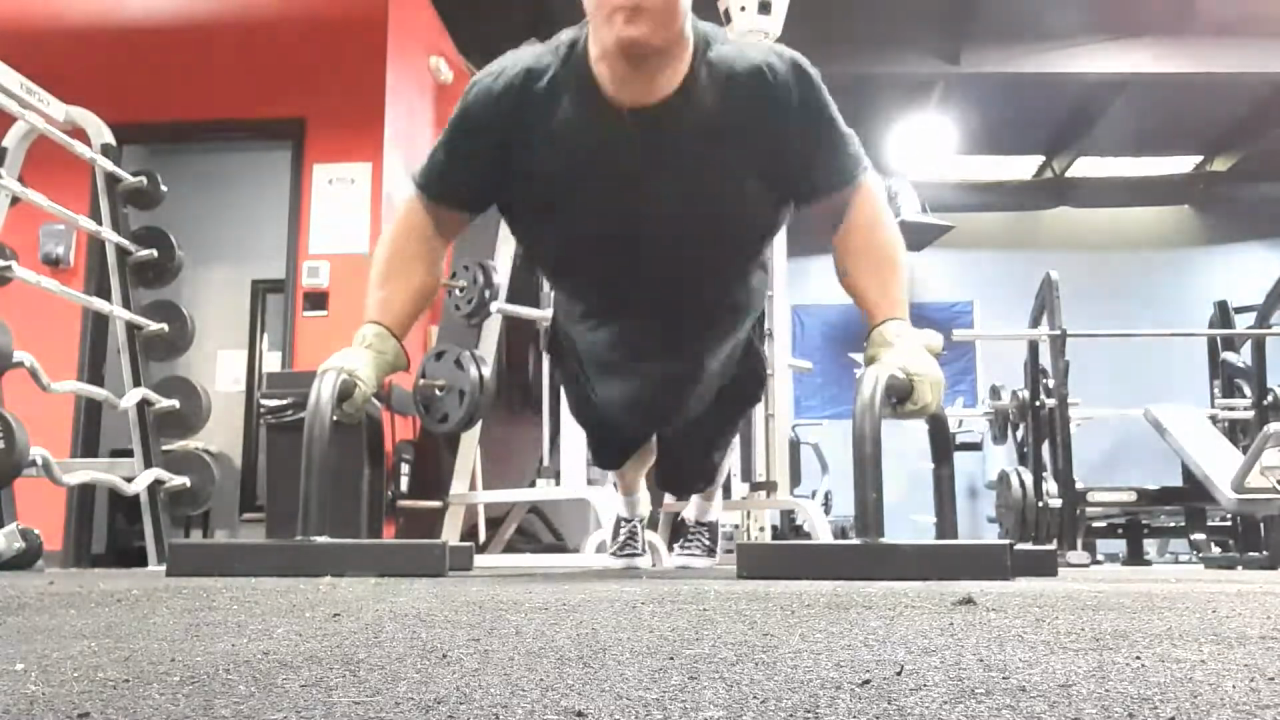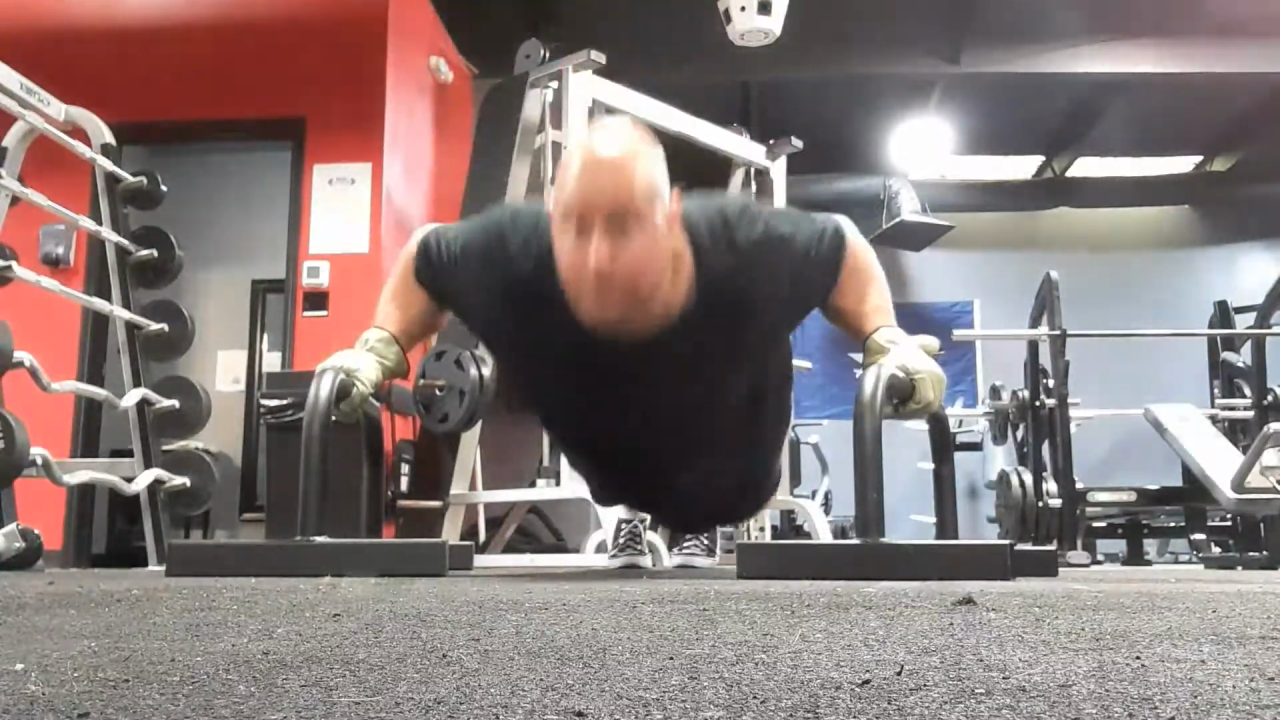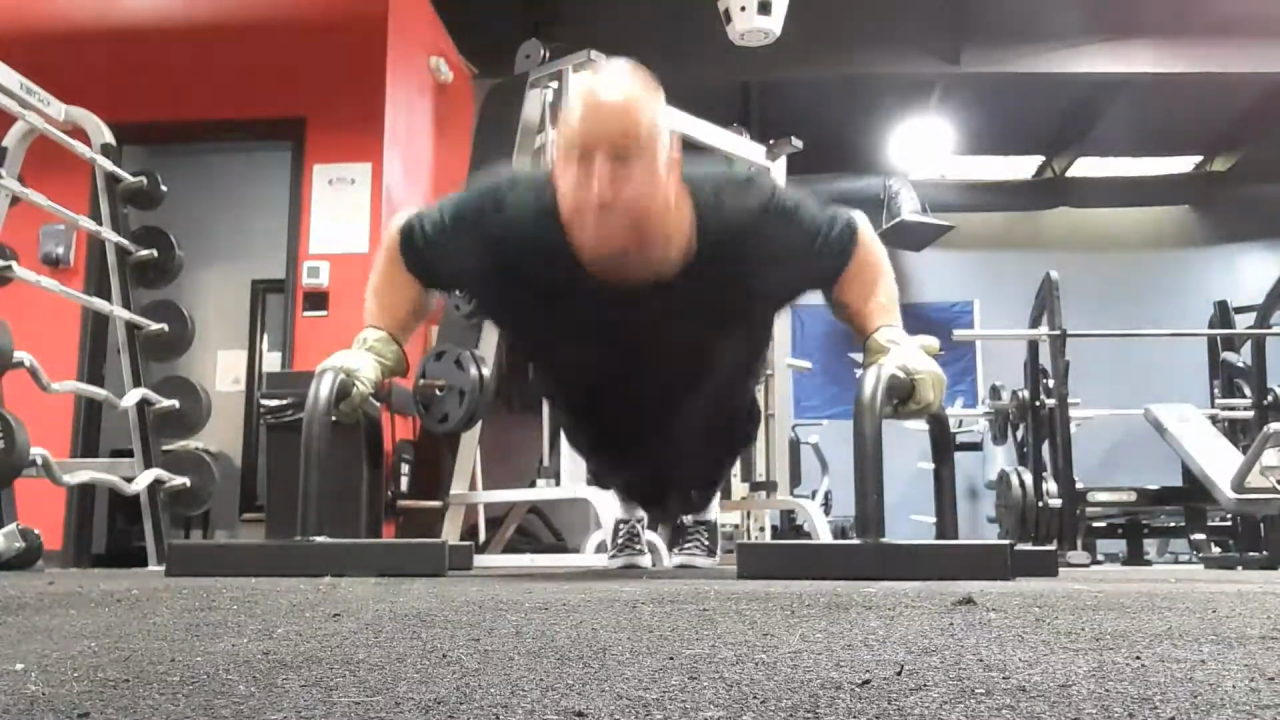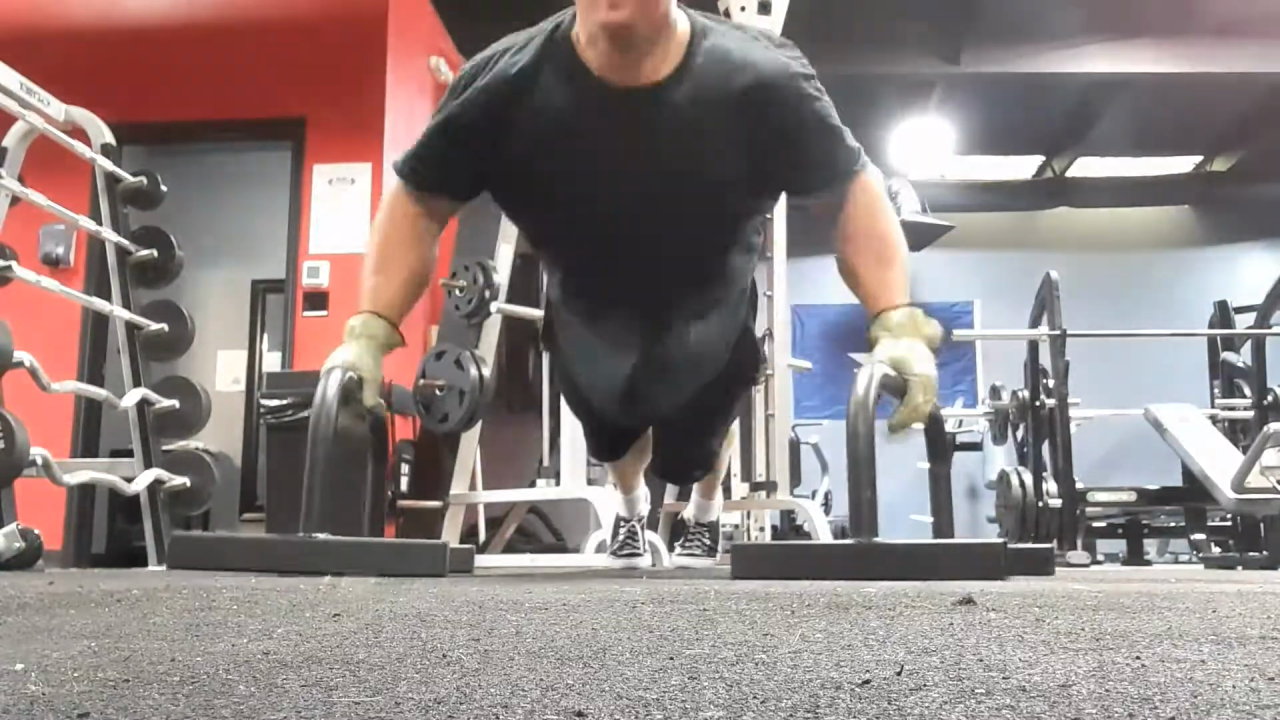
dt=0.3s
person 1, frame 1
left shoulder: (768, 82)
right shoulder: (514, 91)
left elbow: (852, 196)
right elbow: (431, 213)
left wrist: (893, 333)
right wrist: (376, 341)
left hip: (717, 331)
right hip: (596, 336)
left knee: (696, 460)
right knee: (617, 445)
left ankle: (701, 520)
right ankle: (631, 515)
person 1, frame 2
left shoulder: (749, 250)
right shoulder: (506, 257)
left elbow: (841, 250)
right elbow: (423, 261)
left wrist: (889, 343)
right wrist: (378, 350)
right hip: (607, 462)
left ankle: (698, 529)
right ankle: (632, 526)
person 1, frame 3
left shoulder: (748, 221)
right shoulder: (505, 221)
left elbow: (848, 242)
right elbow: (410, 244)
left wrist: (890, 344)
right wrist: (376, 349)
left hip: (708, 422)
right hip: (598, 418)
left ankle: (697, 522)
right ankle: (629, 523)
person 1, frame 4
left shoulder: (757, 71)
right shoulder: (506, 78)
left elbow: (853, 185)
right elbow: (418, 197)
left wrist: (894, 326)
right wrist: (370, 334)
left hip: (709, 310)
right hip: (589, 311)
left knee: (696, 440)
right knee: (613, 435)
left ankle: (703, 520)
right ankle: (631, 515)
